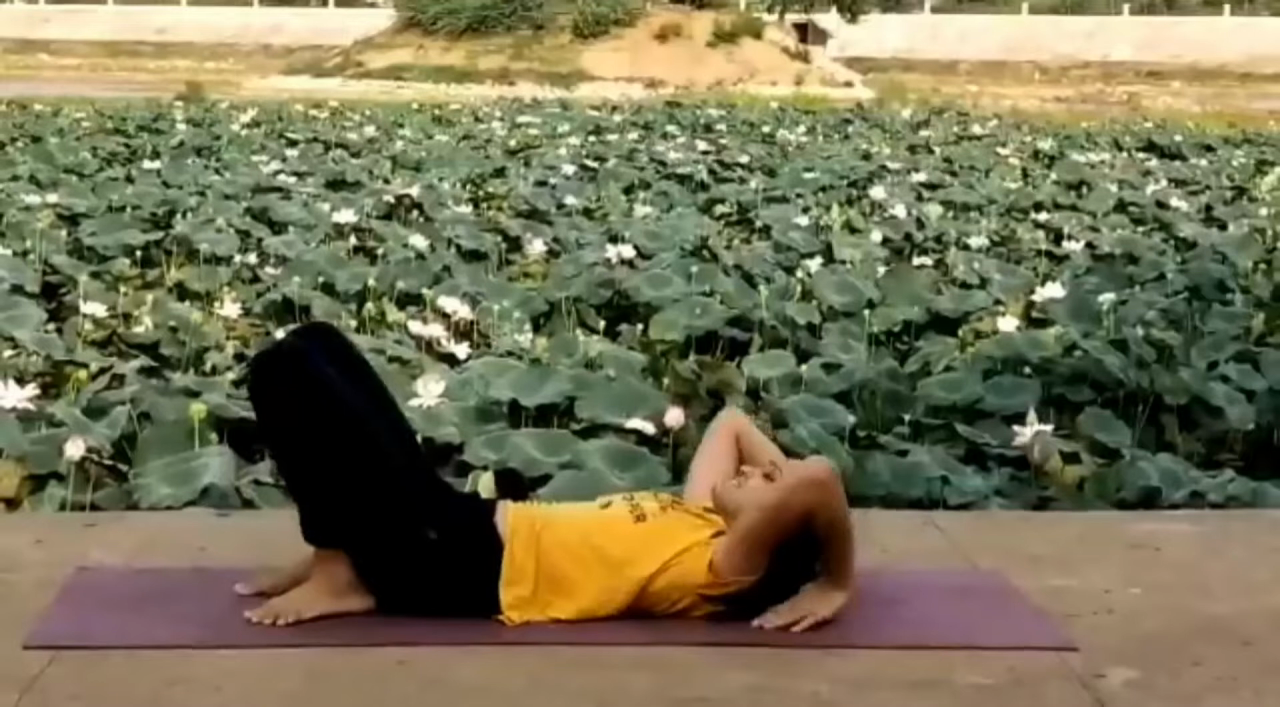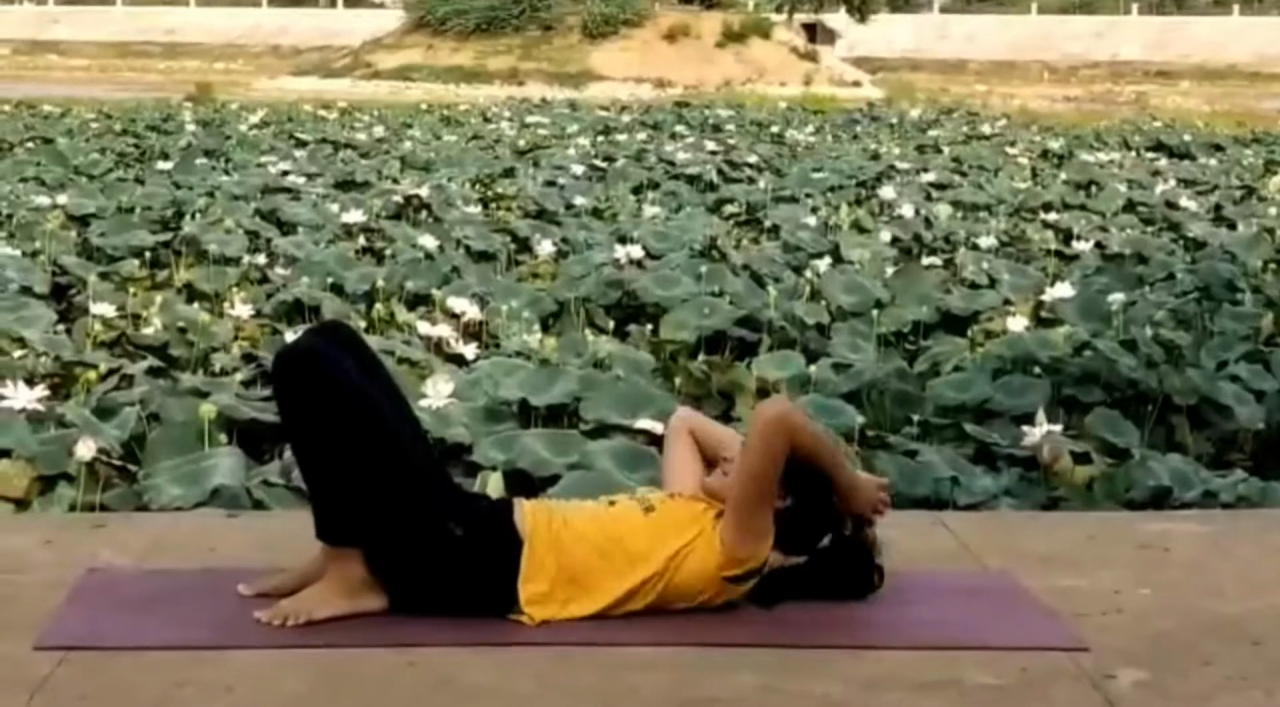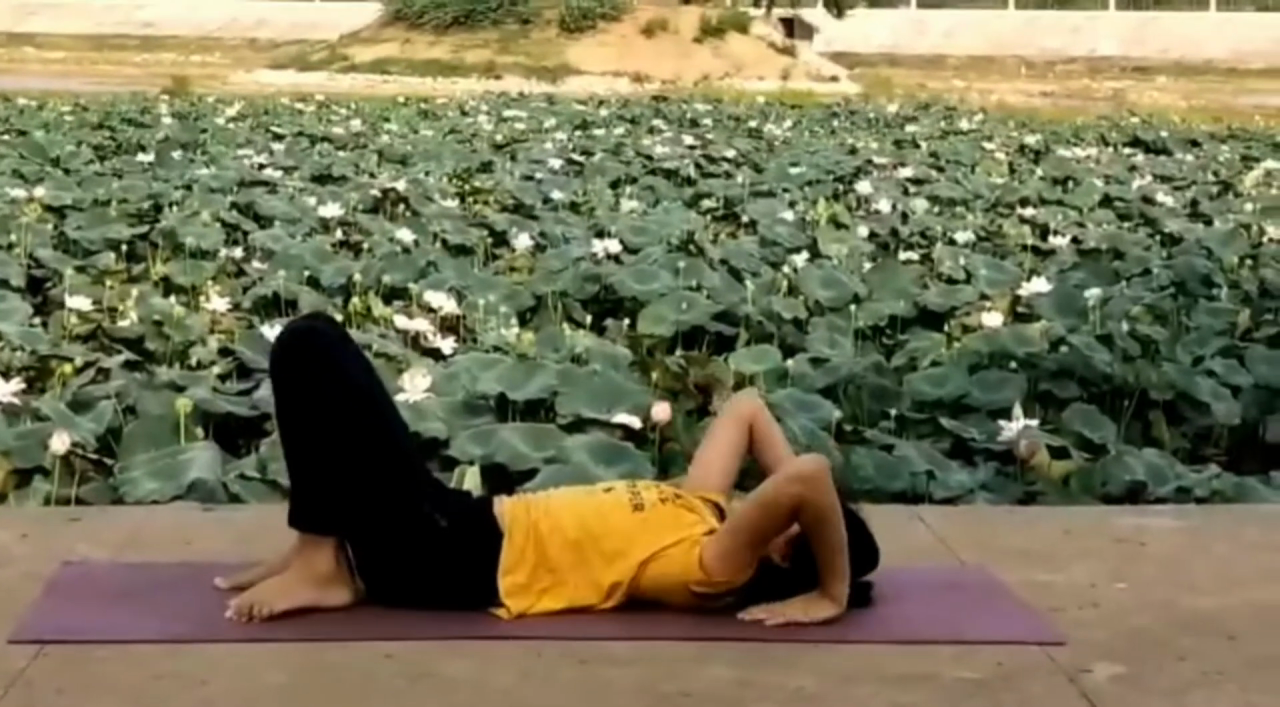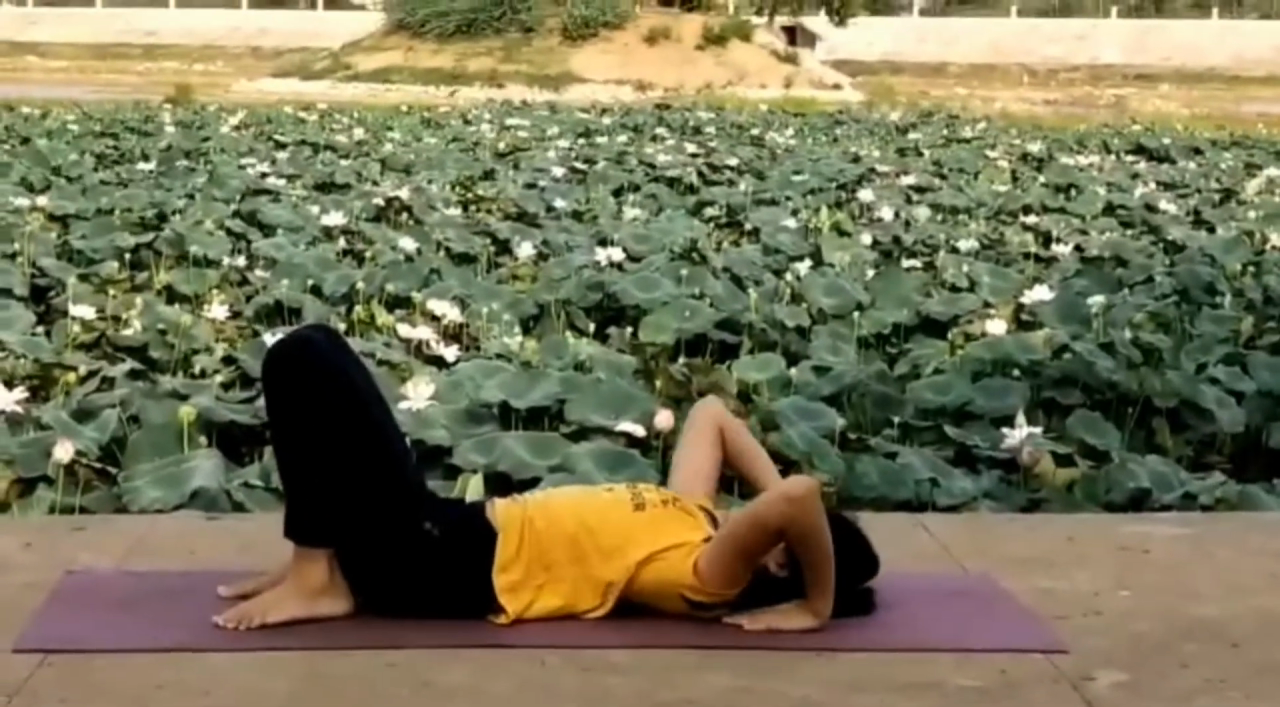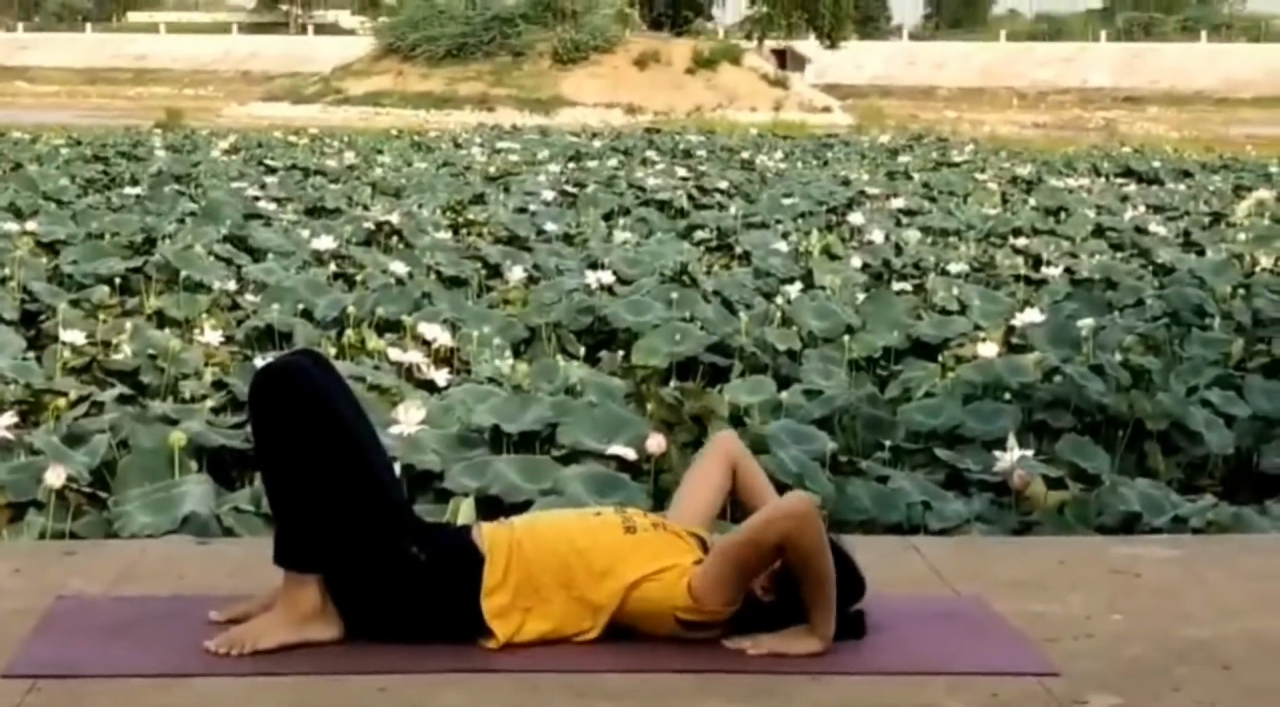
dt=0.7s
person 1, frame 1
left shoulder: (722, 570)
right shoulder: (702, 518)
left elbow: (819, 477)
right elbow: (731, 421)
left wrist: (838, 582)
right wrist: (786, 469)
left hip: (451, 566)
right hip: (471, 525)
left knee: (283, 369)
right knee: (316, 343)
left ankle: (340, 578)
right ankle: (336, 554)
person 1, frame 2
left shoulder: (736, 549)
right shoulder: (703, 512)
left elbow: (776, 415)
right elbow: (683, 422)
left wrist: (849, 483)
right wrist: (746, 452)
left hip: (468, 565)
right hip: (479, 530)
left knee: (305, 366)
right knee: (330, 343)
left ankle: (353, 579)
right ankle: (343, 555)
person 1, frame 3
left shoulder: (716, 569)
right shoulder: (704, 509)
left elbow: (811, 473)
right elbow: (746, 403)
left wrist: (831, 594)
right wrist: (800, 491)
left hip: (444, 559)
right hip: (467, 524)
left knee: (306, 349)
right knee: (317, 337)
left ankle: (322, 568)
right ankle: (319, 549)
person 1, frame 4
left shoulder: (710, 578)
right shoulder: (696, 516)
right elbow: (709, 410)
left wrist: (816, 608)
right wrist: (775, 493)
left hip: (436, 564)
right hip: (451, 535)
left knee: (299, 361)
right knee: (315, 348)
left ankle: (316, 581)
right ankle: (318, 562)
person 1, frame 5
left shoulder: (701, 601)
right shoulder: (688, 543)
right elbow: (725, 444)
left wrist: (820, 630)
right wrist: (782, 526)
left hip: (427, 589)
right hip: (438, 558)
left knee: (285, 388)
right knee: (302, 374)
left ankle: (307, 608)
right ankle: (307, 586)
